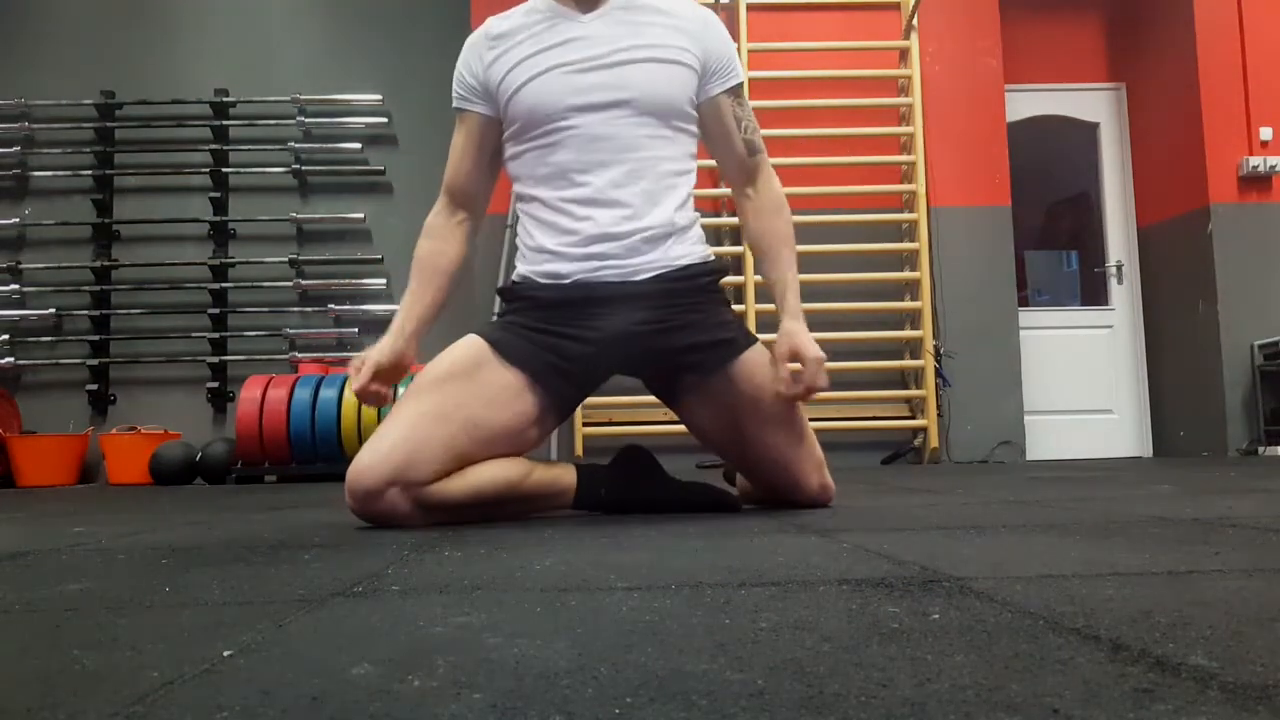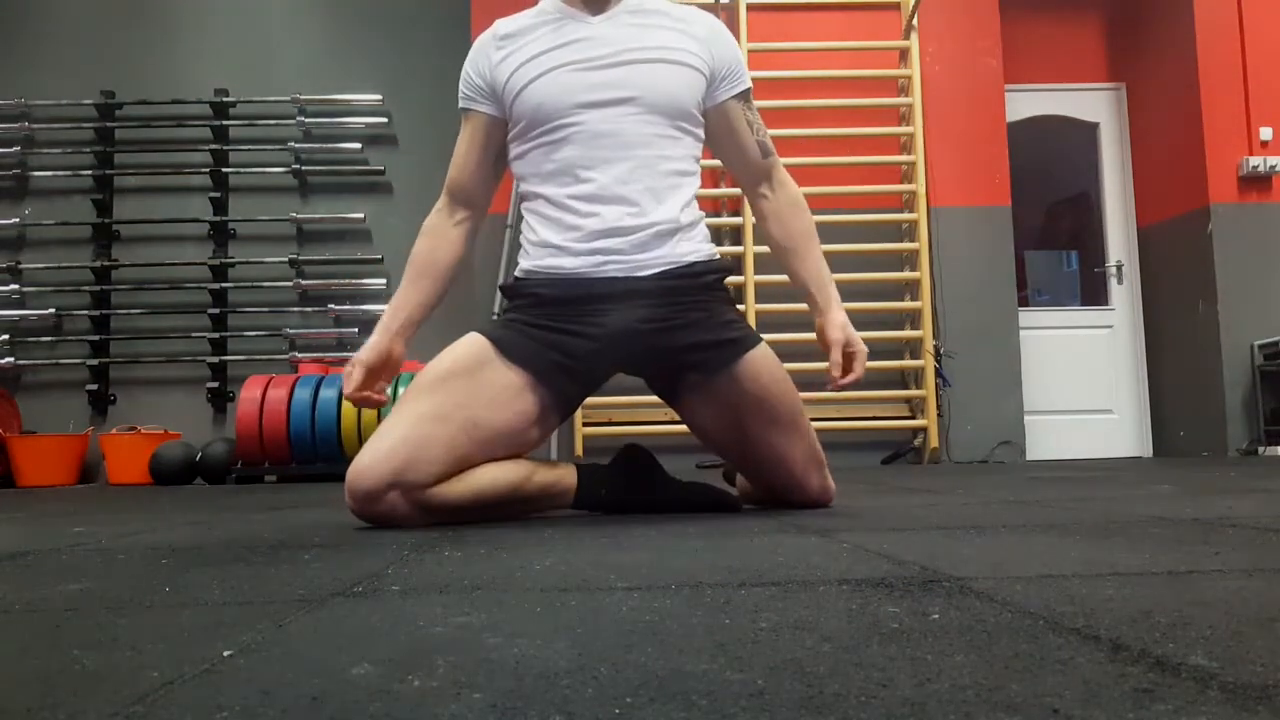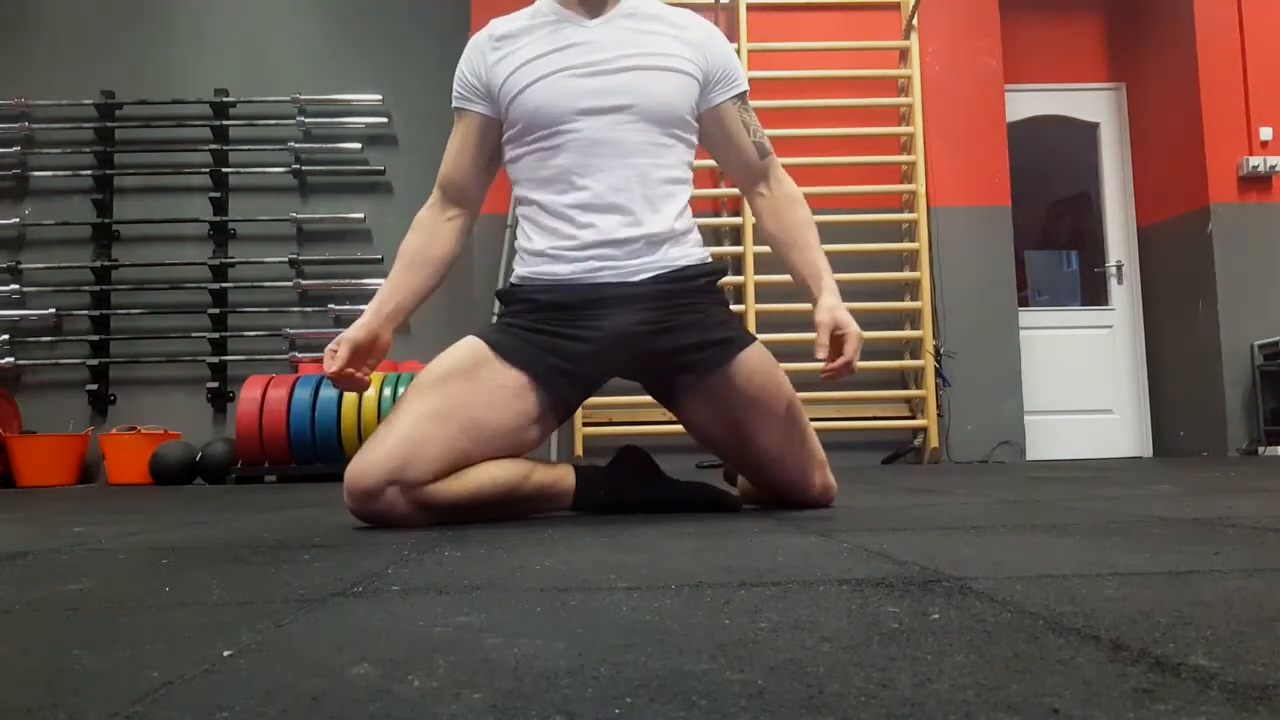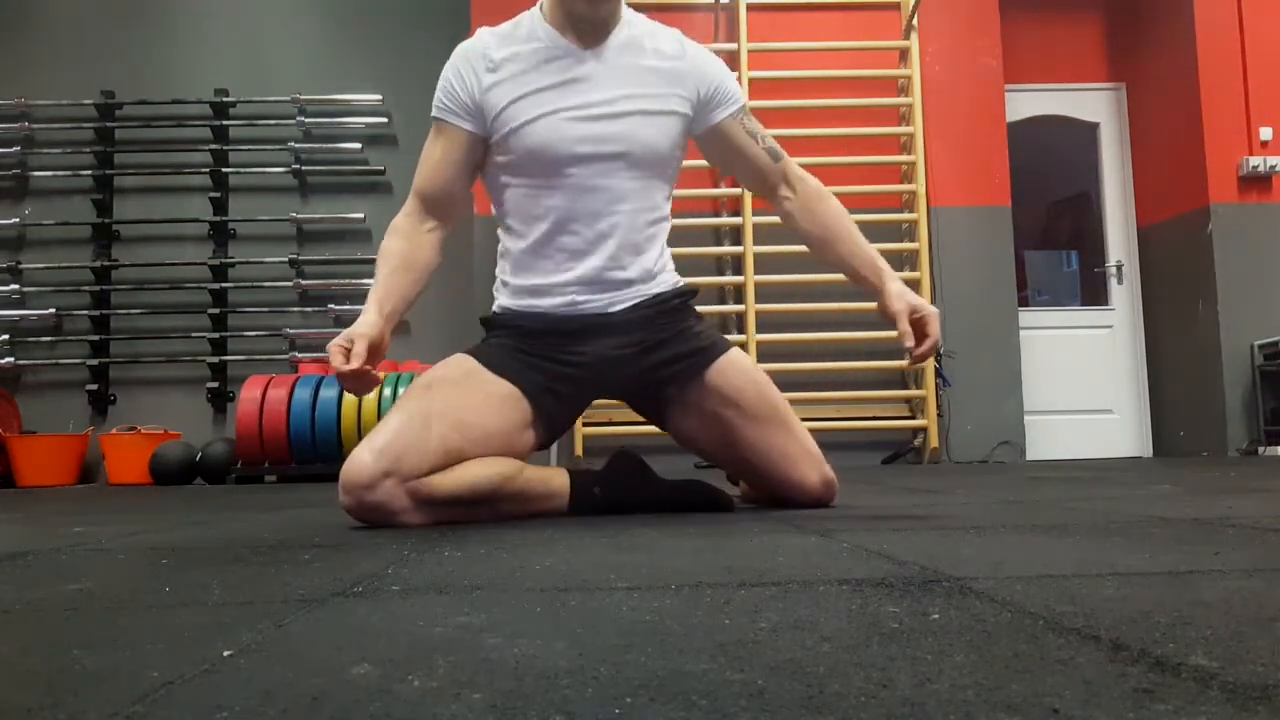
dt=0.4s
person 1, frame 1
right shoulder: (492, 45)
left elbow: (751, 181)
right elbow: (457, 209)
left wrist: (792, 313)
right wrist: (402, 333)
left hip: (679, 296)
right hip: (549, 308)
left knee: (807, 488)
right knee: (375, 488)
right ankle: (606, 488)
person 1, frame 2
right shoulder: (500, 47)
left elbow: (766, 185)
right elbow: (458, 209)
left wrist: (828, 305)
right wrist: (390, 333)
left hip: (684, 294)
right hip: (552, 304)
left knee: (807, 487)
right knee: (376, 488)
right ankle: (603, 486)
person 1, frame 3
right shoulder: (495, 48)
left elbow: (764, 182)
right elbow: (451, 207)
left wrist: (825, 292)
right wrist: (378, 320)
left hip: (679, 297)
right hip: (548, 308)
left knee: (808, 488)
right knee: (373, 488)
right ankle: (605, 487)
person 1, frame 4
left shoulder: (686, 64)
right shoulder: (481, 63)
left elbow: (785, 187)
right elbow: (428, 216)
left wrist: (885, 281)
right wrist: (375, 316)
left hip: (657, 321)
right hip: (532, 335)
left knee: (810, 487)
right knee: (370, 487)
right ankle: (597, 489)
